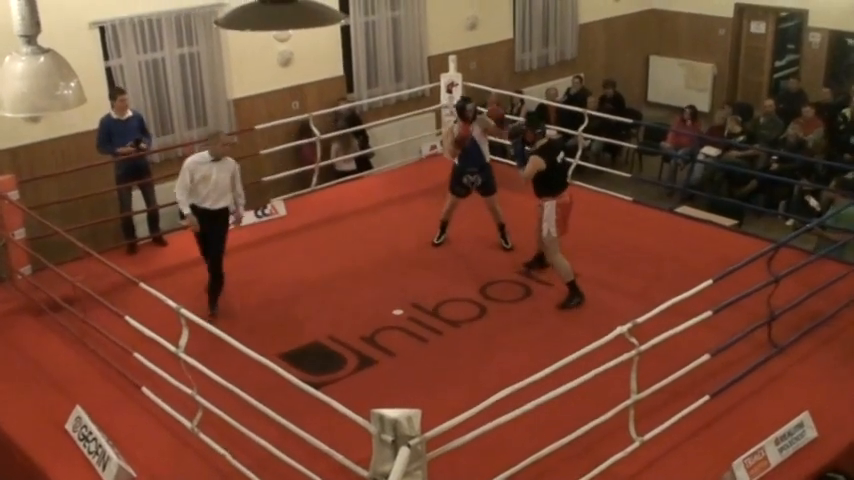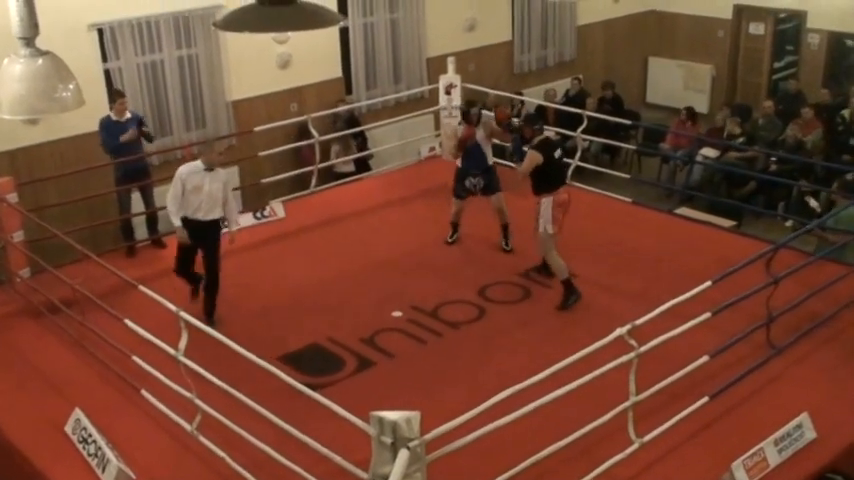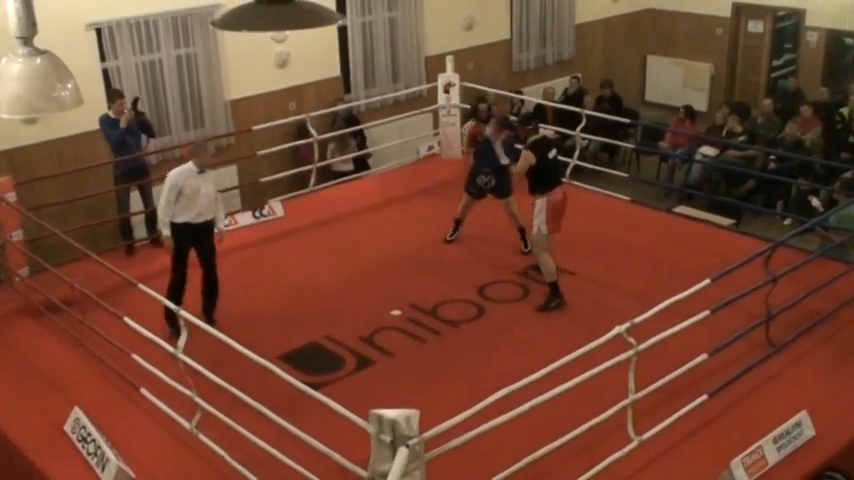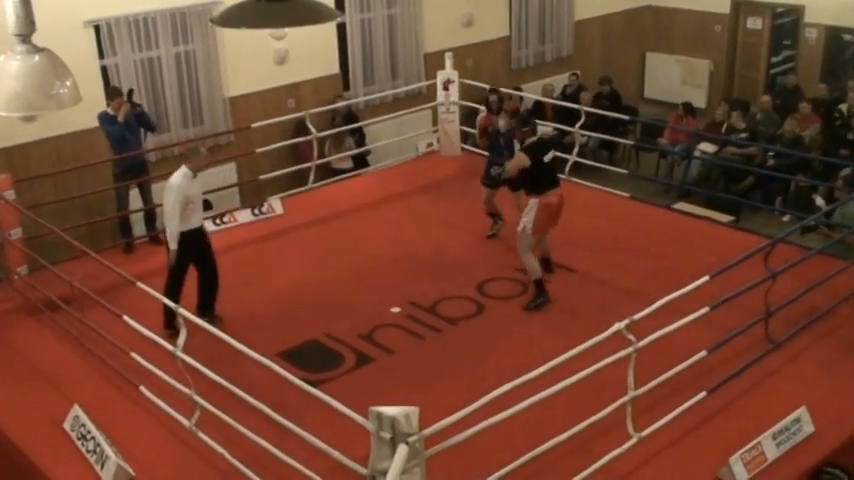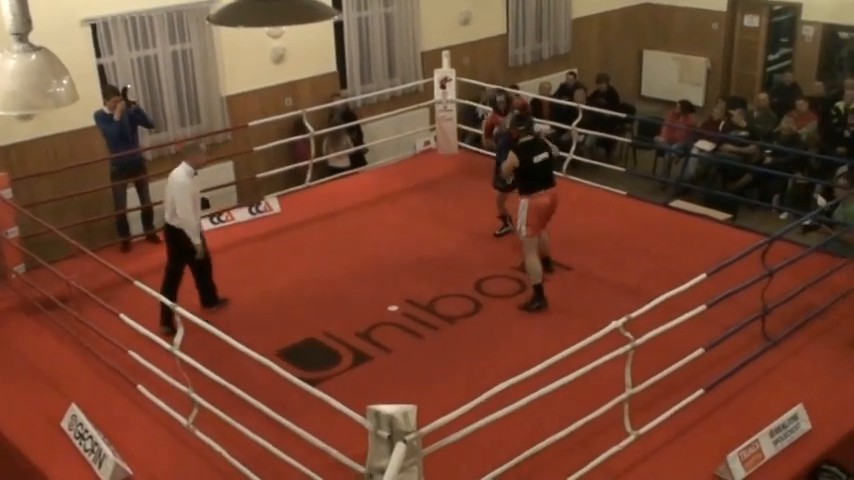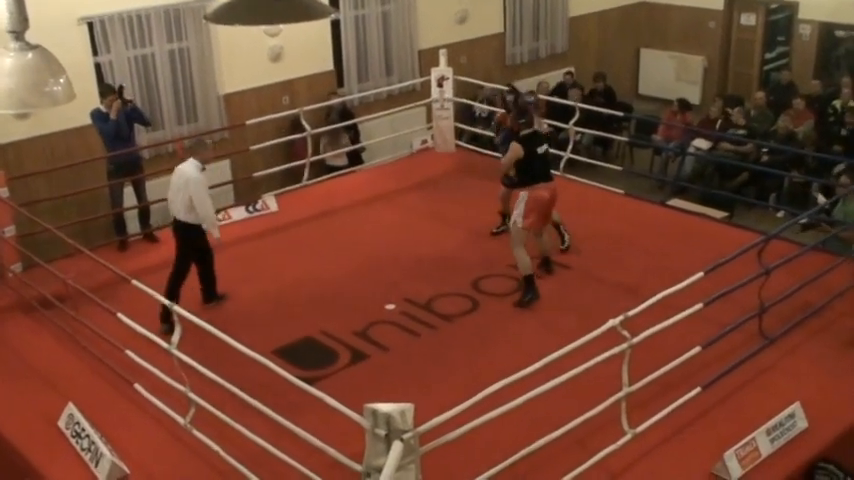
dt=0.2s
person 1, frame 1
left shoulder: (538, 157)
right shoulder: (554, 144)
left elbow: (526, 177)
left wrist: (519, 156)
right wrist: (519, 138)
left hip: (553, 203)
right hip: (560, 196)
left knee: (553, 252)
right knee: (541, 230)
left ankle: (575, 293)
right ankle: (540, 259)
person 1, frame 2
left shoulder: (535, 152)
right shoulder: (550, 142)
left elbow: (522, 172)
left hip: (550, 199)
right hip: (559, 194)
left knee: (547, 248)
right knee: (543, 234)
left ankle: (570, 290)
right ankle: (547, 267)
person 1, frame 3
left shoulder: (529, 152)
right shoulder: (548, 141)
left elbow: (517, 173)
left hip: (546, 200)
right hip: (558, 193)
left knee: (540, 250)
right knee: (540, 235)
left ankle: (555, 295)
right ankle: (546, 267)
person 1, frame 4
left shoulder: (525, 153)
right shoulder: (546, 143)
left elbow: (509, 172)
left wrist: (510, 157)
left hip: (540, 201)
right hip: (556, 195)
left knee: (524, 250)
right knee: (540, 230)
left ankle: (541, 293)
right ankle: (545, 262)
person 1, frame 5
left shoulder: (516, 152)
right shoulder: (543, 143)
left elbow: (505, 173)
right elbow: (555, 153)
left hip: (532, 201)
right hip: (550, 195)
left knee: (529, 251)
right knee: (538, 229)
left ankle: (539, 297)
right ankle: (546, 262)
person 1, frame 6
left shoulder: (518, 144)
right shoulder: (542, 136)
left elbow: (504, 166)
left wrist: (506, 148)
left hip: (531, 194)
right hip: (549, 189)
left knee: (517, 244)
right knee: (539, 229)
left ankle: (530, 288)
right ankle: (546, 262)
person 2, frame 1
left shoulder: (231, 164)
right shoulder: (192, 162)
left elbow: (237, 189)
right elbow: (181, 190)
left wrist: (239, 211)
right wrist: (188, 214)
left hip: (220, 214)
right hip: (198, 213)
left knee: (216, 257)
right knee: (206, 252)
left ankle: (213, 302)
right ankle: (215, 278)
person 2, frame 2
left shoulder: (222, 176)
right shoulder: (184, 172)
left elbow: (229, 202)
right elbow: (173, 200)
left wrist: (233, 227)
right wrist: (179, 227)
left hip: (211, 226)
right hip: (188, 225)
left knee: (212, 271)
right knee: (181, 267)
left ankle: (209, 314)
right ankle: (196, 281)
person 2, frame 3
left shoulder: (209, 176)
right shoulder: (176, 176)
left elbow: (216, 202)
right elbow: (164, 206)
left wrist: (220, 225)
right wrist: (166, 233)
left hip: (204, 228)
right hip: (181, 229)
left knee: (210, 272)
right knee: (178, 276)
left ankle: (208, 314)
right ankle: (171, 320)
person 2, frame 4
left shoulder: (190, 178)
right shoulder: (178, 184)
right elbow: (171, 218)
left wrist: (200, 228)
right wrist: (173, 247)
left hip: (196, 232)
right hip: (181, 236)
left knee: (209, 270)
right knee: (176, 280)
left ankle: (205, 311)
right ankle: (170, 323)
person 2, frame 5
left shoulder: (180, 172)
right shoulder: (183, 181)
right elbow: (187, 215)
right wrist: (197, 241)
left hip: (179, 228)
right hip: (180, 233)
left knee: (202, 264)
right knee: (173, 276)
left ankle: (209, 300)
right ankle: (166, 321)
person 2, frame 6
left shoulder: (181, 168)
right shoulder: (196, 177)
left elbow: (172, 197)
right elbow: (205, 207)
right wrist: (215, 231)
left hip: (180, 222)
right hip: (190, 228)
left knee: (206, 257)
right knee: (179, 272)
left ankle: (210, 295)
right ankle: (167, 318)
person 3, frame 1
left shoulder: (137, 116)
right shoulder: (106, 122)
left elbow: (147, 136)
right elbow: (101, 147)
left wrist: (145, 144)
right wrist: (120, 150)
left hip: (142, 165)
right hip: (123, 169)
left knee: (152, 202)
right knee: (125, 208)
left ankle: (156, 234)
right ankle: (131, 241)
person 3, frame 2
left shoulder: (135, 117)
right shoulder: (105, 123)
left elbow: (150, 139)
right elbow: (106, 148)
left wrist: (147, 132)
right wrist: (124, 138)
left hip: (141, 167)
right hip: (122, 171)
left knee: (150, 205)
right knee: (125, 210)
left ankle: (155, 237)
right ankle: (130, 243)
person 3, frame 3
left shoulder: (133, 116)
right shoulder: (105, 120)
left elbow: (152, 134)
right elbow: (114, 141)
left wrist: (143, 118)
right wrist: (123, 122)
left hip: (140, 165)
right hip: (122, 169)
left knee: (149, 204)
right knee: (123, 209)
left ankle: (154, 236)
right ankle: (129, 242)
person 3, frame 4
left shoulder: (132, 112)
right shoulder: (104, 117)
left elbow: (152, 128)
right elbow: (115, 136)
left wrist: (140, 110)
right wrist: (121, 116)
left hip: (140, 163)
right hip: (121, 166)
left knee: (149, 201)
right knee: (122, 207)
left ankle: (153, 234)
right ankle: (128, 240)
person 3, frame 5
left shoulder: (128, 110)
right shoulder: (100, 116)
left elbow: (150, 124)
right elbow: (112, 135)
left wrist: (136, 107)
right wrist: (117, 115)
left hip: (137, 161)
right hip: (118, 165)
left knee: (146, 200)
right knee: (120, 206)
left ankle: (150, 232)
right ankle: (125, 239)
person 3, frame 6
left shoulder: (124, 109)
right shoulder: (96, 114)
left elbow: (146, 122)
right elbow: (108, 134)
left wrist: (132, 105)
right wrist: (113, 113)
left hip: (134, 160)
right hip: (115, 164)
left knee: (143, 199)
right knee: (117, 205)
left ankle: (147, 231)
right ankle: (122, 238)
person 4, frame 1
left shoulder: (482, 122)
right shoulder: (452, 129)
left elbow: (501, 134)
right elbow: (451, 154)
right wrist: (458, 143)
left hip: (482, 169)
right hip: (462, 170)
left knee: (493, 206)
right knee: (450, 205)
left ankle: (503, 235)
right ankle: (441, 232)
person 4, frame 2
left shoulder: (486, 125)
right shoulder: (457, 131)
left elbow: (505, 137)
right elbow: (455, 155)
right wrist: (461, 145)
left hip: (486, 171)
right hip: (465, 172)
left knee: (500, 206)
right knee: (457, 208)
left ankle: (506, 236)
right ankle: (454, 231)
person 4, frame 3
left shoulder: (496, 123)
right shoulder: (470, 127)
left elbow: (510, 139)
right elbow: (468, 151)
left wrist: (505, 122)
right wrist: (472, 140)
left hip: (499, 169)
right hip: (479, 170)
left knee: (510, 209)
right knee: (465, 204)
left ankle: (524, 238)
right ankle: (455, 229)
person 4, frame 4
left shoulder: (509, 116)
right shoulder: (483, 118)
right elbow: (481, 144)
right wrist: (483, 133)
right hip: (494, 163)
left knee: (519, 201)
right knee: (486, 199)
right ankle: (496, 221)
person 4, frame 5
right shoulder: (490, 120)
right elbow: (488, 145)
right wrist: (489, 131)
right hip: (503, 164)
right knee: (499, 200)
right ankle: (507, 224)
person 4, frame 6
right shoulder: (505, 117)
right elbow: (499, 142)
right wrist: (499, 129)
right knee: (503, 197)
left ankle: (564, 234)
right ankle: (505, 223)
